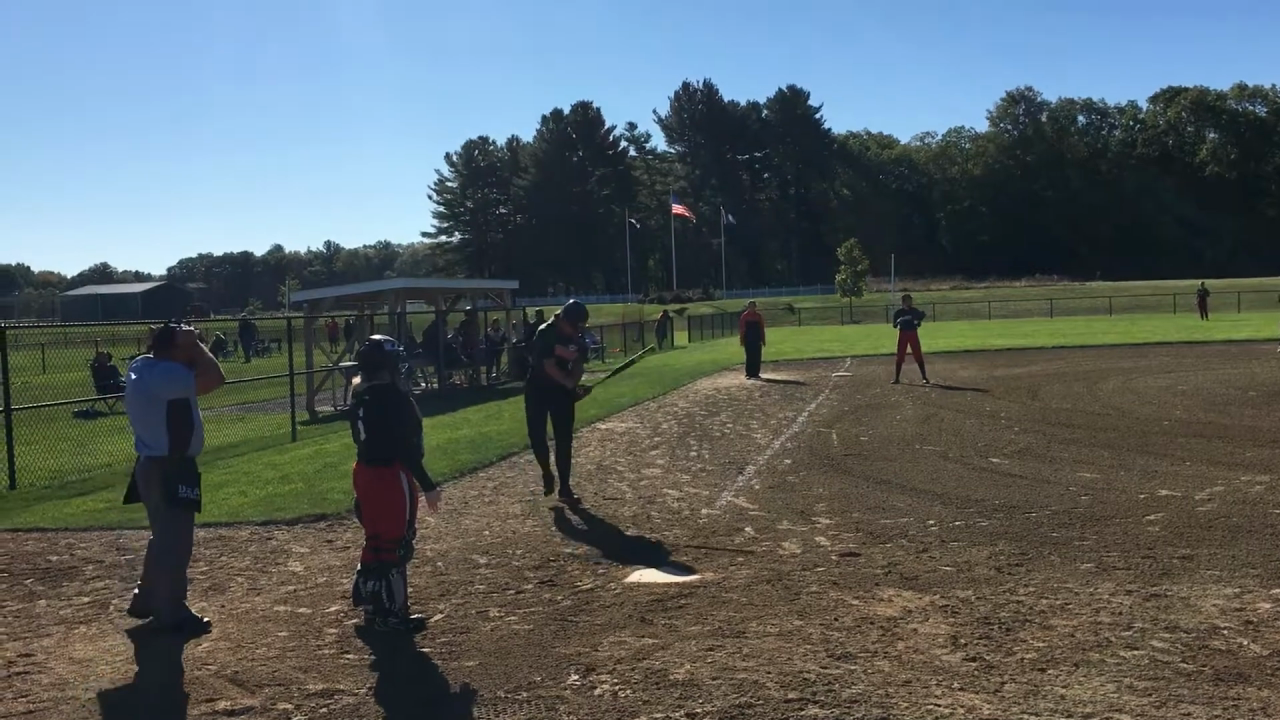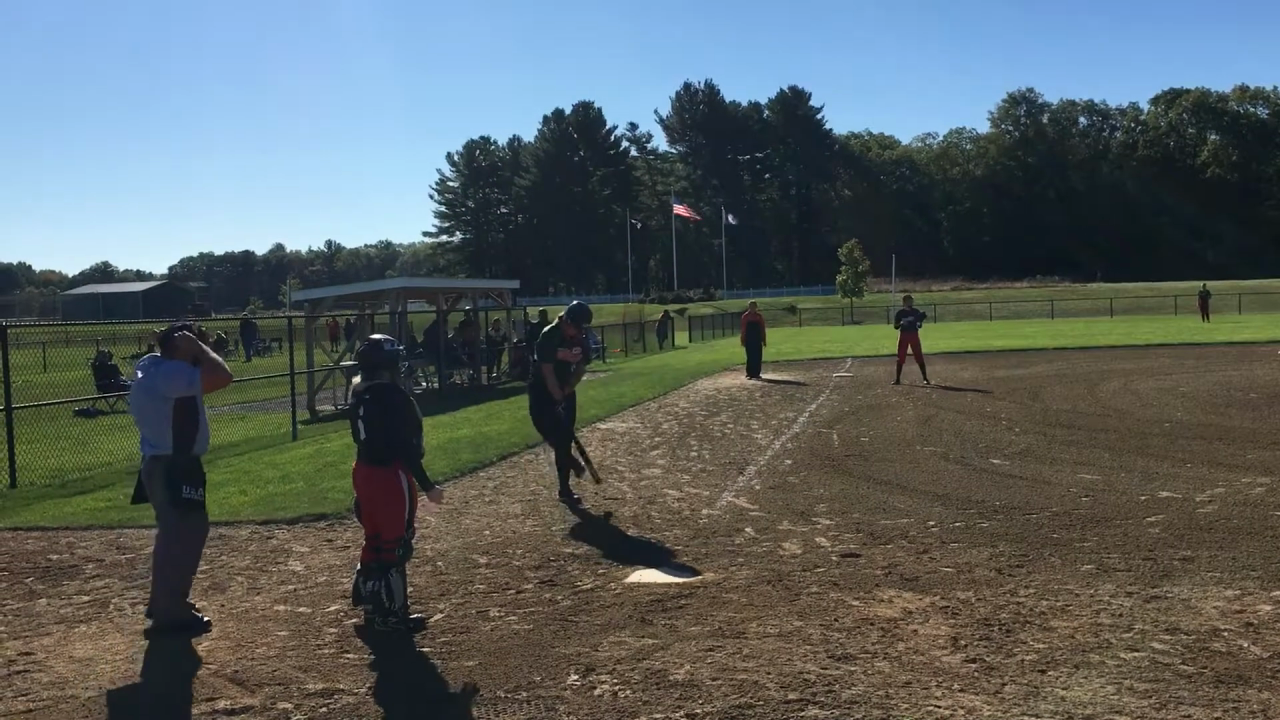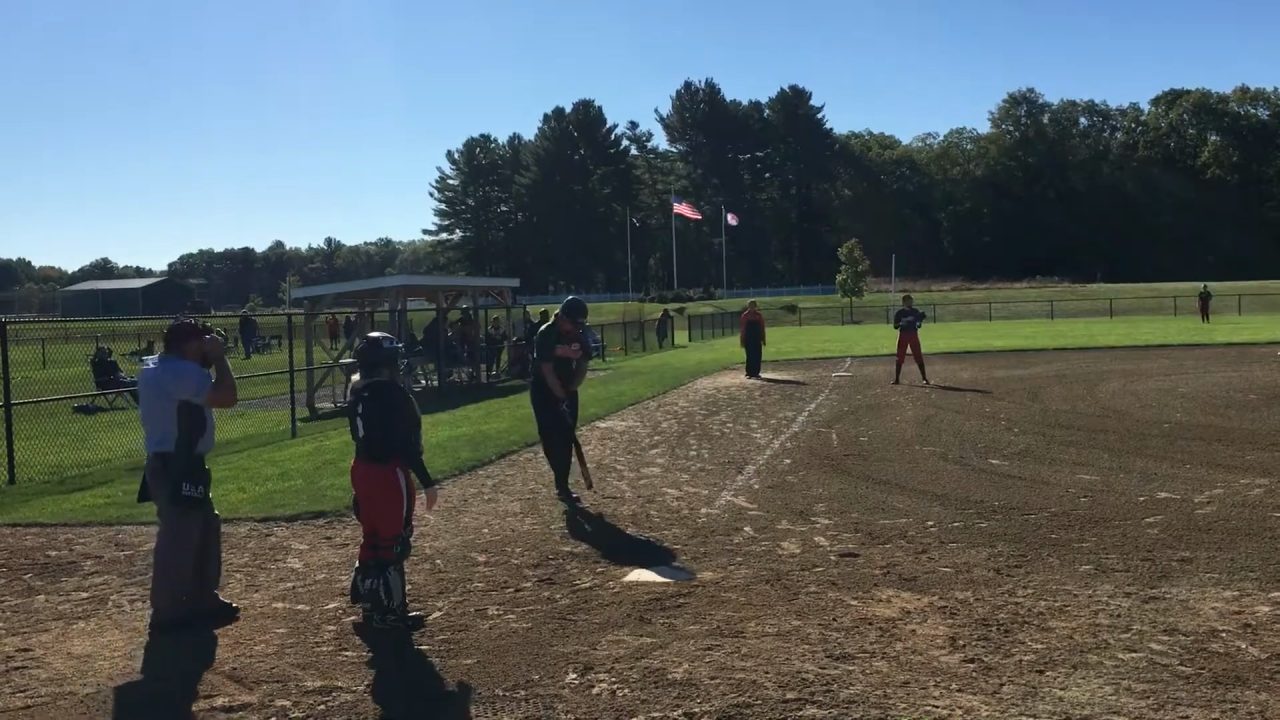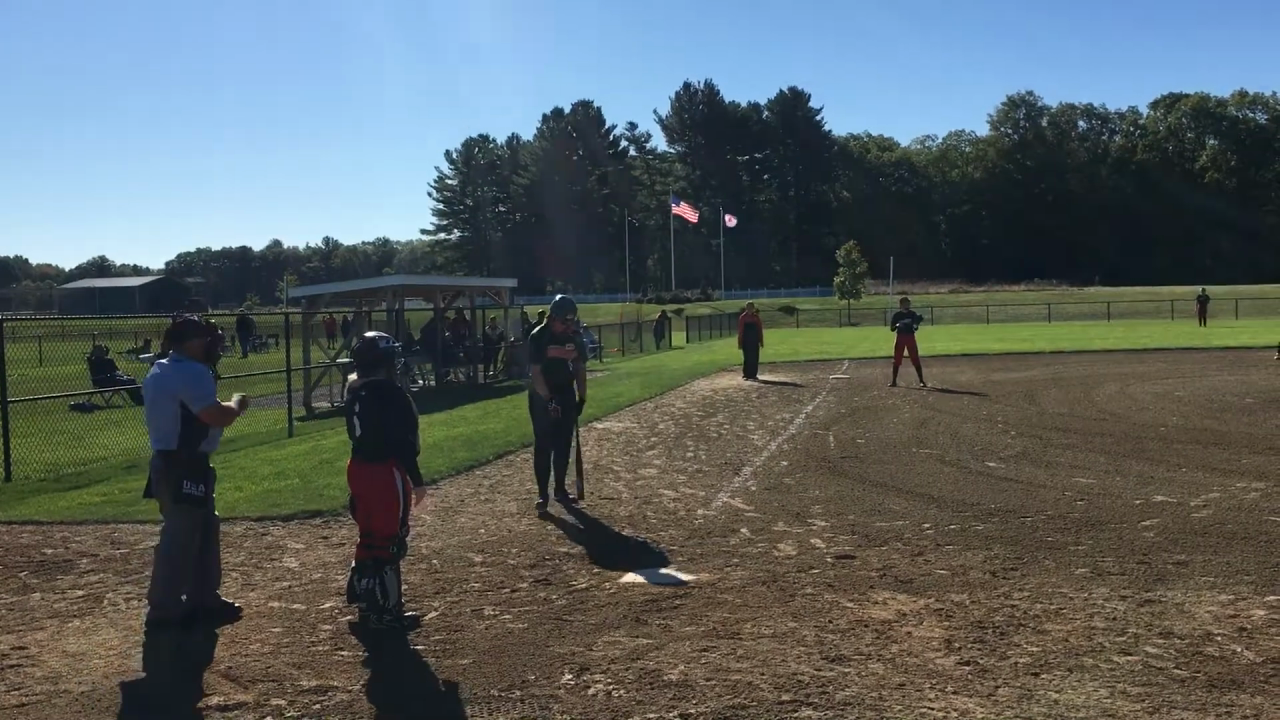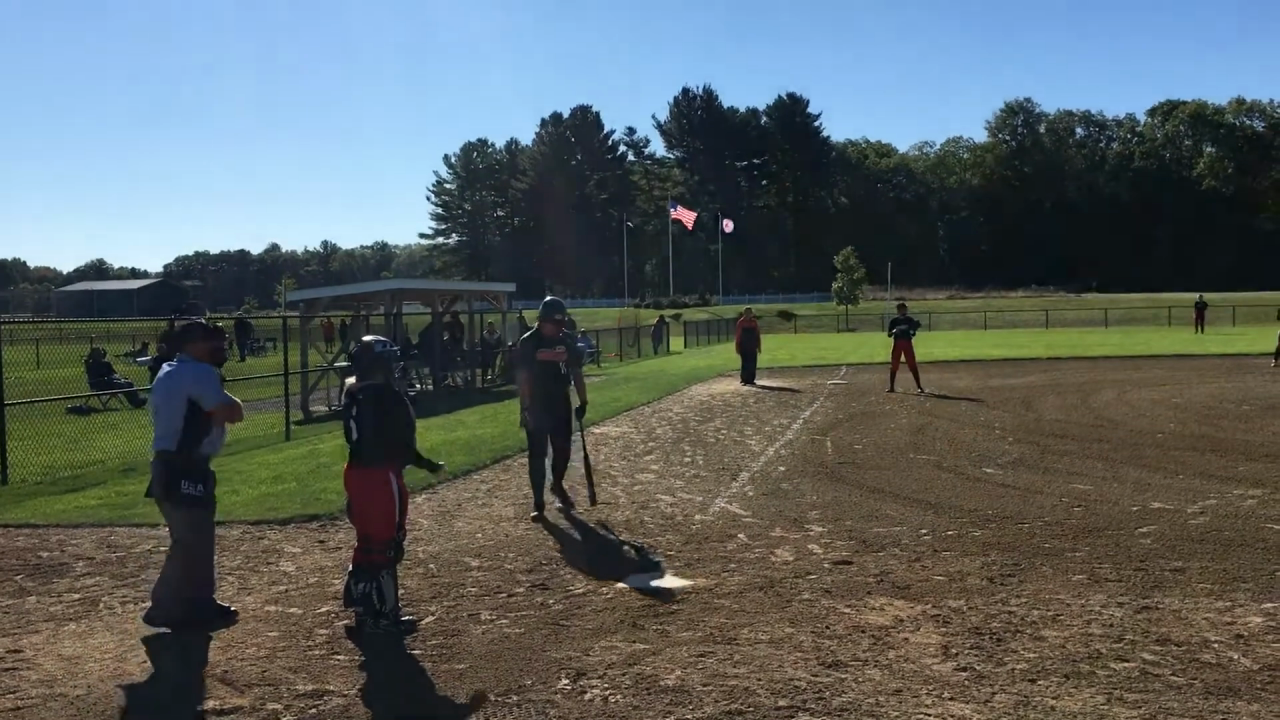
dt=0.2s
person 1, frame 1
left shoulder: (141, 368)
right shoulder: (166, 375)
right elbow: (214, 379)
right wrist: (194, 343)
left hip: (153, 466)
right hip: (171, 471)
left knee: (164, 537)
right knee: (174, 541)
left ankle: (147, 599)
right ankle: (171, 614)
person 1, frame 2
left shoulder: (149, 367)
right shoulder: (173, 373)
right elbow: (222, 377)
right wrist: (197, 347)
left hip: (162, 465)
right hip: (175, 470)
left knee: (186, 534)
right knee: (178, 541)
left ankle: (167, 603)
right ankle: (171, 614)
person 1, frame 3
left shoulder: (155, 368)
right shoulder: (182, 372)
right elbow: (226, 398)
right wrist: (219, 355)
left hip: (168, 463)
right hip: (178, 468)
left knee: (206, 528)
right knee: (178, 539)
left ankle: (203, 601)
right ankle: (168, 611)
person 1, frame 4
left shoulder: (162, 369)
right shoulder: (191, 372)
right elbow: (216, 416)
right wrist: (237, 404)
left hip: (173, 463)
right hip: (183, 468)
left knee: (205, 530)
right knee: (180, 538)
left ankle: (204, 599)
right ankle: (164, 609)
person 1, frame 5
left shoulder: (170, 372)
right shoulder: (198, 373)
right elbow: (232, 413)
right wrist: (232, 402)
left hip: (174, 466)
right hip: (184, 470)
left knee: (198, 536)
right knee: (191, 540)
left ankle: (199, 603)
right ankle: (165, 607)
person 2, frame 1
left shoulder: (359, 395)
right shoulder: (394, 397)
left elbow: (364, 438)
right elbow: (406, 446)
right wrist: (427, 485)
left hip: (366, 473)
right hip: (391, 476)
left knee: (376, 541)
right knee: (395, 544)
left ankle: (372, 606)
right ankle: (391, 614)
person 2, frame 2
left shoulder: (359, 394)
right shoulder: (394, 396)
left elbow: (365, 437)
right elbow: (406, 446)
right wrist: (426, 485)
left hip: (365, 471)
right hip: (390, 475)
left knee: (375, 540)
right knee: (395, 544)
left ankle: (372, 605)
right ankle: (391, 613)
person 2, frame 3
left shoulder: (358, 391)
right shoulder: (392, 393)
left elbow: (362, 434)
right elbow: (405, 443)
right wrist: (426, 482)
left hip: (364, 469)
right hip: (389, 472)
left knee: (373, 538)
right knee: (393, 541)
left ankle: (371, 602)
right ankle: (389, 611)
person 2, frame 4
left shoulder: (355, 390)
right shoulder: (390, 393)
left elbow: (358, 433)
right elbow: (401, 441)
right wrist: (416, 480)
left hip: (360, 468)
right hip: (385, 472)
left knee: (370, 537)
right knee: (389, 540)
left ankle: (367, 602)
right ankle: (385, 610)
person 2, frame 5
left shoulder: (353, 393)
right shoulder: (388, 397)
right elbow: (401, 446)
right wrist: (434, 467)
left hip: (357, 471)
right hip: (381, 476)
left knee: (368, 541)
right knee: (386, 545)
left ankle: (364, 606)
right ankle: (382, 614)
person 3, frame 1
left shoulder: (576, 338)
right shoulder: (545, 334)
left elbow: (578, 365)
right elbow: (549, 368)
left wrist: (574, 386)
right wrist: (572, 385)
left hip: (562, 390)
right hip: (538, 389)
left knee: (564, 439)
right knee: (537, 433)
left ankle: (564, 488)
right ankle: (547, 473)
person 3, frame 2
left shoulder: (581, 340)
right shoulder: (549, 336)
left elbow: (580, 369)
right elbow: (547, 372)
left wrist: (565, 394)
right wrist: (557, 401)
left hip: (564, 392)
right hip: (542, 390)
left knee: (565, 438)
right knee: (544, 425)
left ankle: (564, 488)
right ankle: (572, 462)
person 3, frame 3
left shoulder: (579, 336)
right shoulder: (546, 334)
left elbow: (582, 367)
right elbow: (547, 371)
left wrist: (570, 393)
right wrist: (561, 399)
left hip: (567, 391)
right hip: (544, 390)
left knee: (566, 438)
right knee: (549, 434)
left ankle: (564, 487)
right ankle: (560, 479)
person 3, frame 4
left shoulder: (575, 337)
right shoulder: (539, 337)
left elbow: (580, 368)
right elbow: (535, 373)
left wrist: (581, 398)
right wrist: (549, 400)
left hip: (566, 395)
right hip: (542, 397)
left knee: (564, 444)
right knee: (544, 445)
left ankle: (560, 488)
right ankle: (542, 494)
person 3, frame 5
left shoulder: (567, 340)
right shoulder: (528, 342)
left elbow: (576, 372)
right elbow: (522, 378)
left wrist: (583, 402)
right wrist: (526, 409)
left hip: (561, 402)
right hip: (536, 405)
left knee: (563, 451)
right knee: (537, 454)
left ankle: (558, 486)
right ankle: (538, 503)
